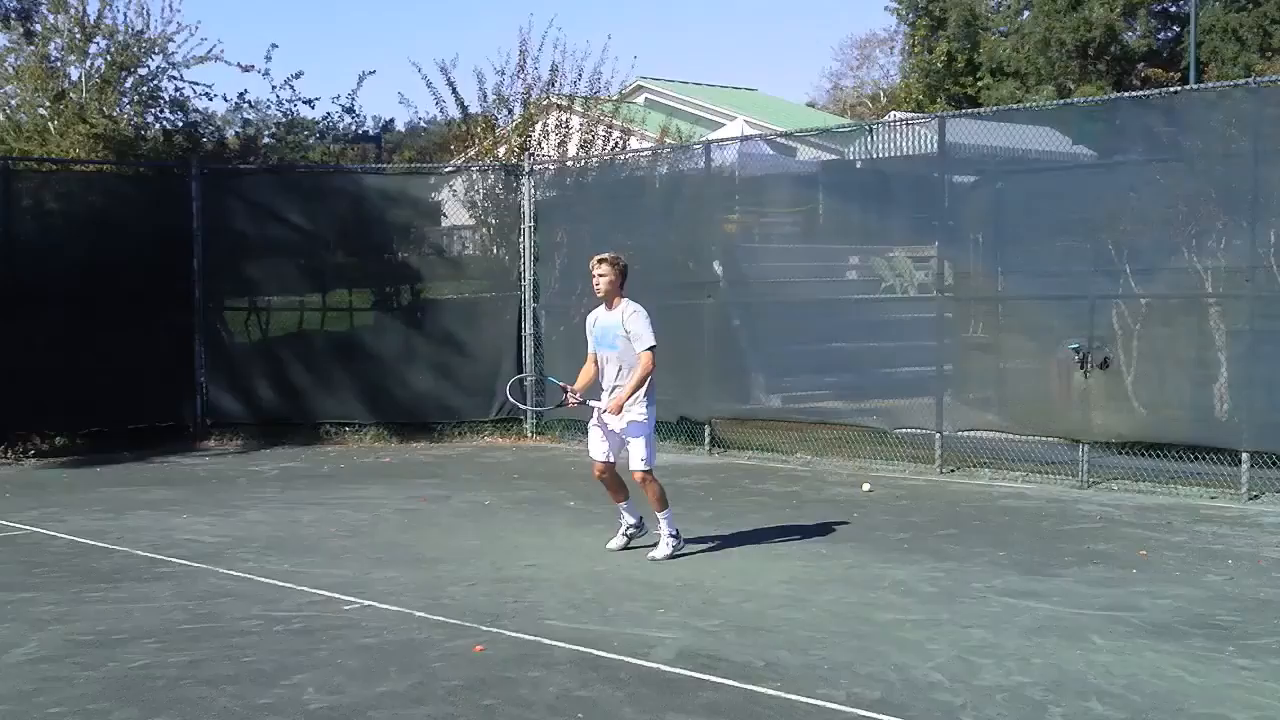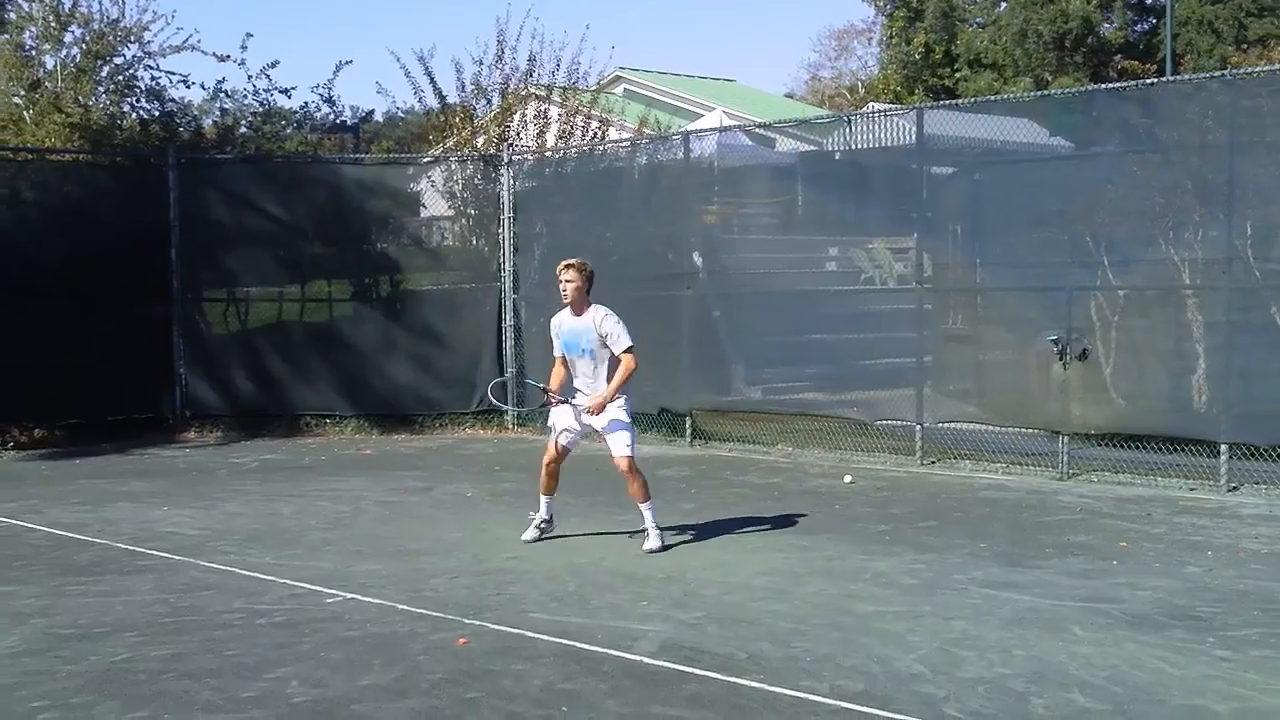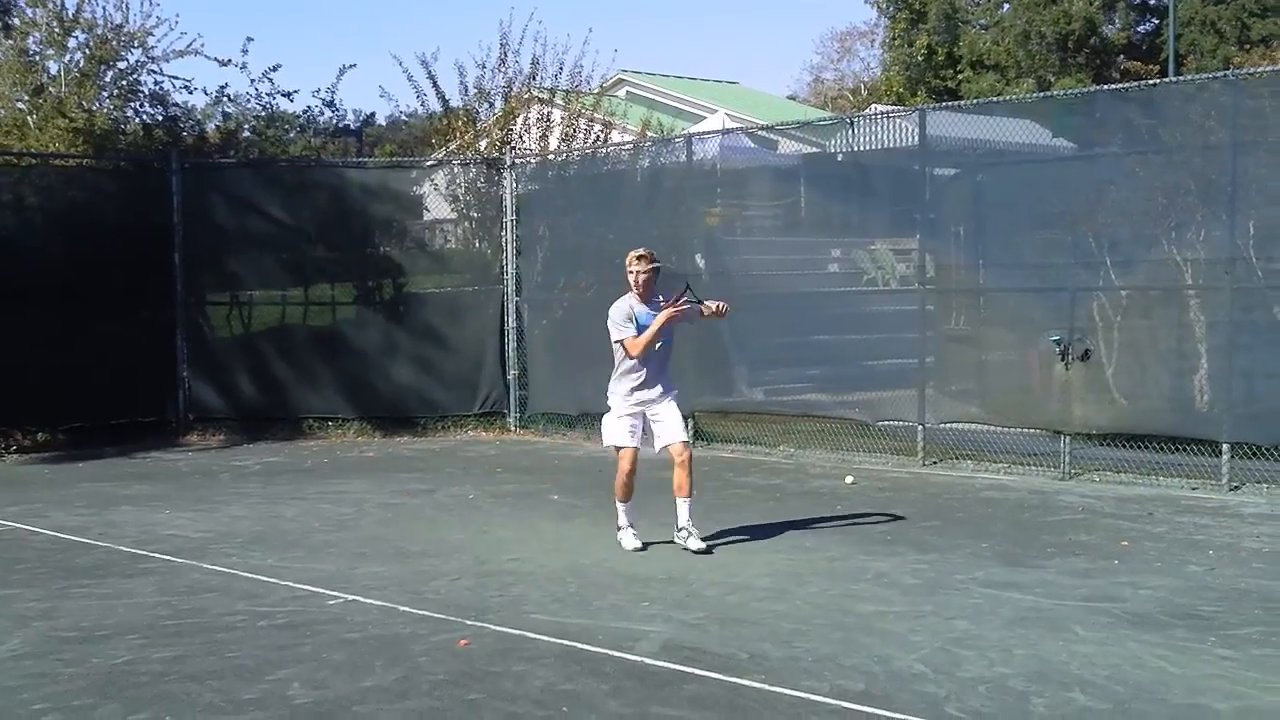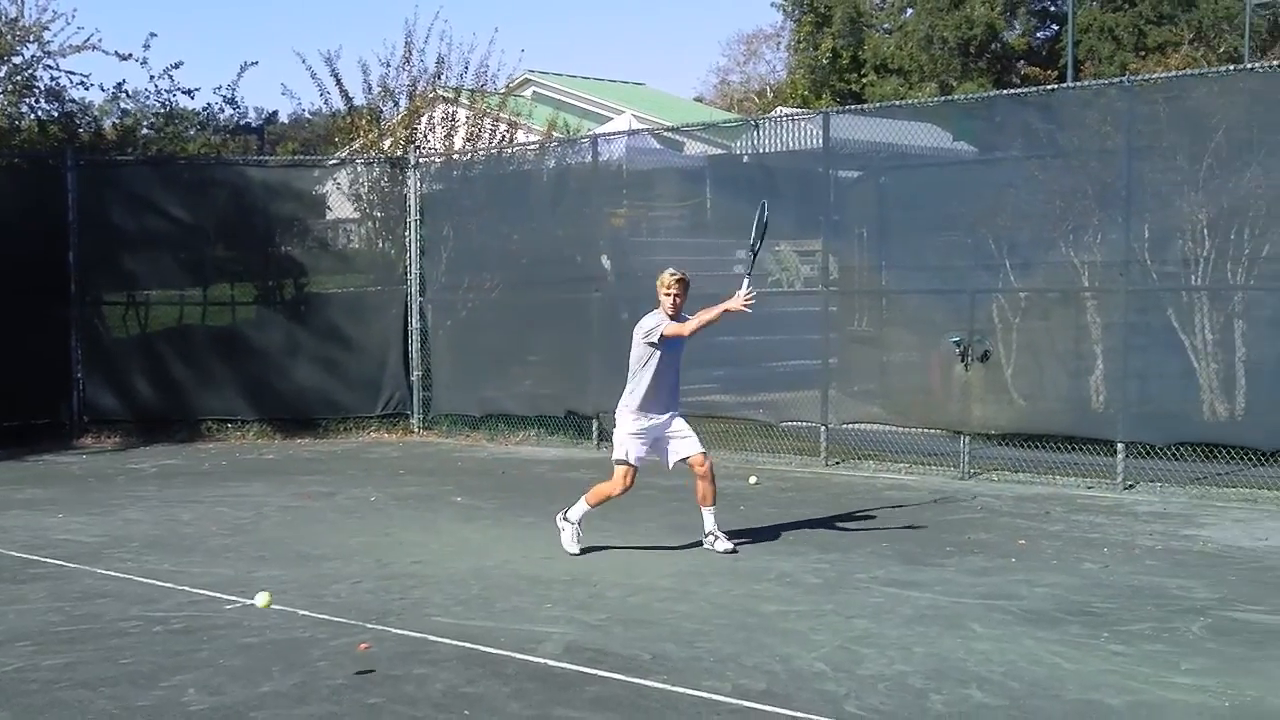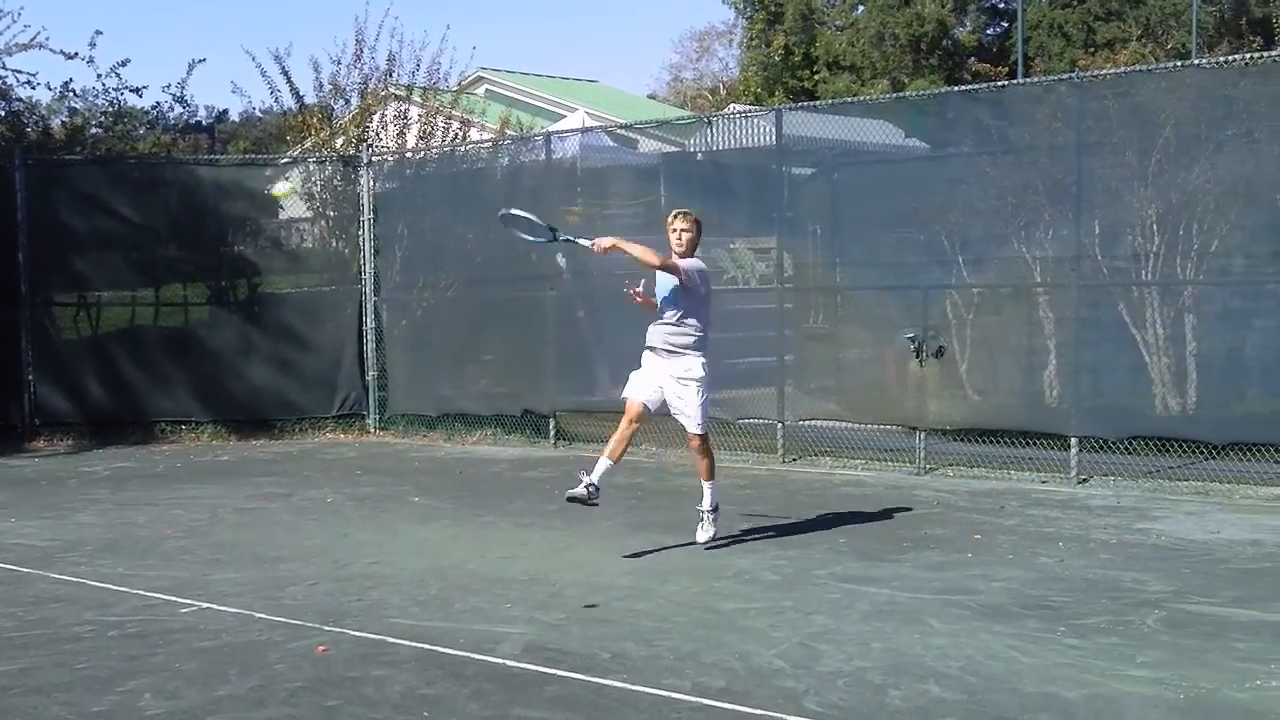
dt=0.5s
person 1, frame 1
left shoulder: (634, 313)
right shoulder: (593, 319)
left elbow: (648, 362)
left wrist: (623, 397)
right wrist: (577, 388)
left hip: (635, 406)
right hip: (608, 406)
left knee: (642, 474)
right knee: (601, 470)
left ankle: (671, 535)
right ankle: (632, 523)
person 1, frame 2
left shoulder: (605, 319)
right shoulder: (558, 322)
left elbow: (629, 362)
right elbow: (561, 365)
left wrist: (605, 397)
right wrist: (552, 390)
left hip: (611, 403)
right hip: (578, 401)
left knee: (626, 464)
right knee: (549, 461)
left ankle: (651, 526)
right ankle: (544, 518)
person 1, frame 3
left shoulder: (664, 305)
right shoulder: (620, 309)
left elbow: (702, 308)
right elbow: (635, 350)
left wrist: (717, 308)
right wrist: (662, 320)
left hip: (661, 396)
right hip: (625, 398)
left knee: (683, 456)
right knee: (628, 465)
left ankle: (684, 527)
right ankle: (624, 525)
person 1, frame 4
left shoulder: (677, 321)
right shoulder: (651, 323)
left elbow: (698, 321)
right elbow: (687, 329)
left wrist: (729, 305)
right wrist: (725, 306)
left hip: (667, 415)
right hip: (635, 416)
left knee: (703, 466)
right knee: (622, 482)
left ankle: (711, 531)
right ankle: (570, 518)
person 1, frame 5
left shoulder: (696, 269)
right shoulder: (662, 274)
left elbow: (659, 260)
left wrist: (617, 243)
right wrist: (645, 299)
left hip: (685, 365)
right hip: (654, 360)
left knee: (697, 440)
right knee: (631, 418)
left ankle: (708, 510)
right ankle: (591, 484)
